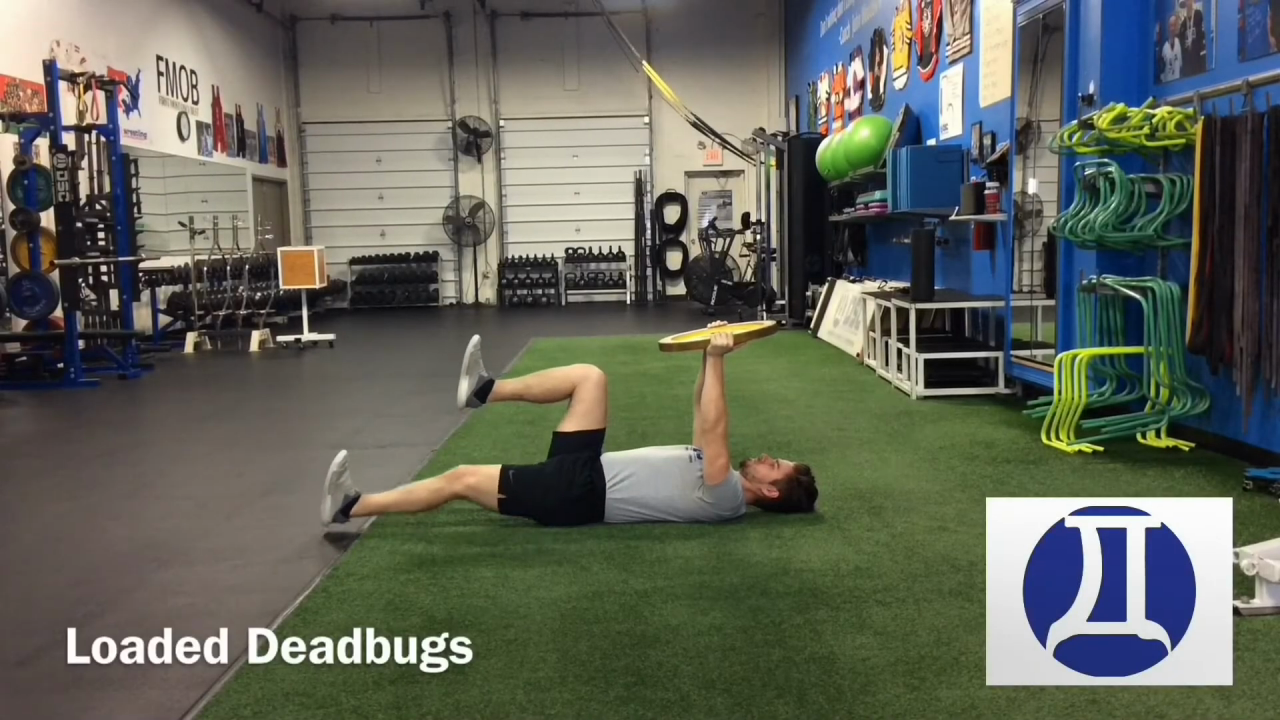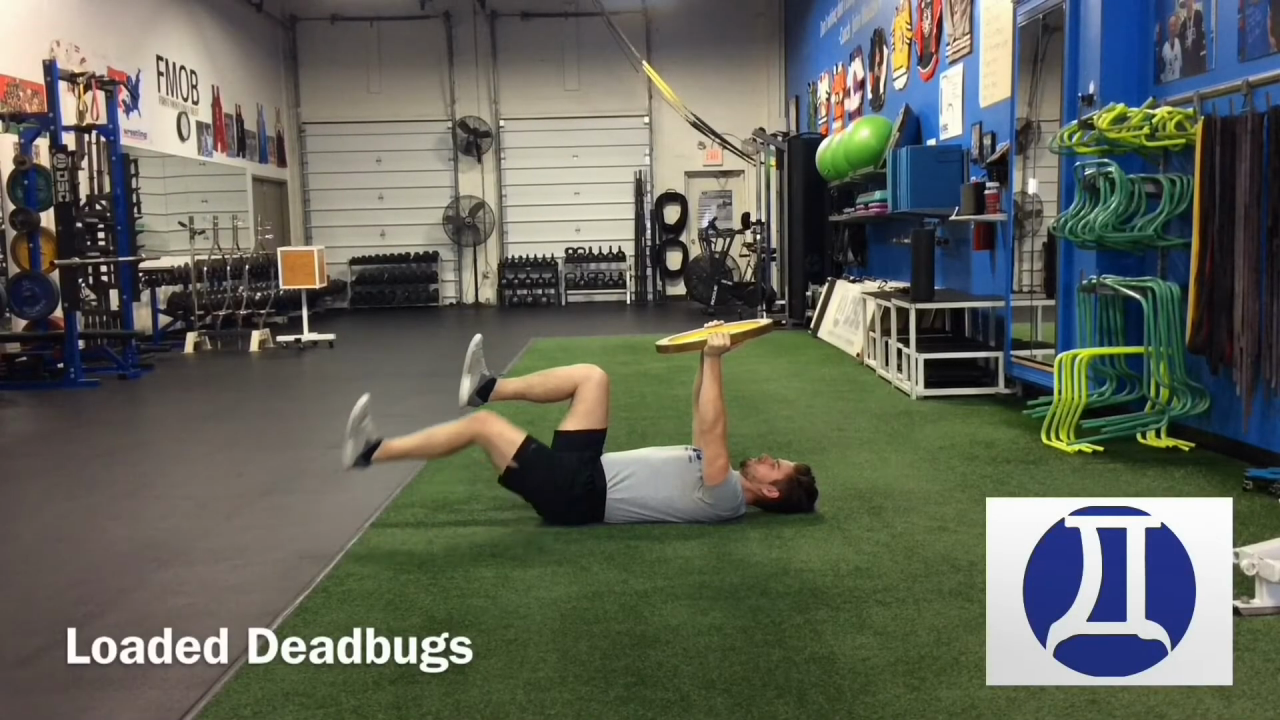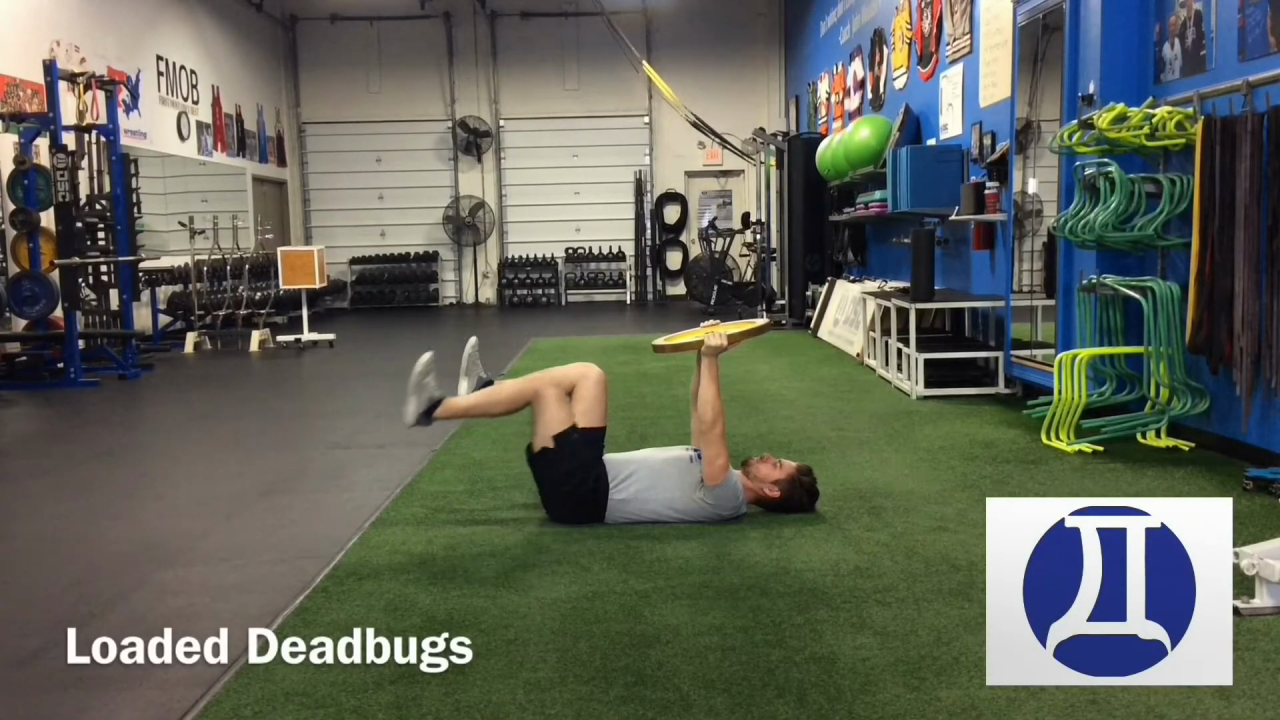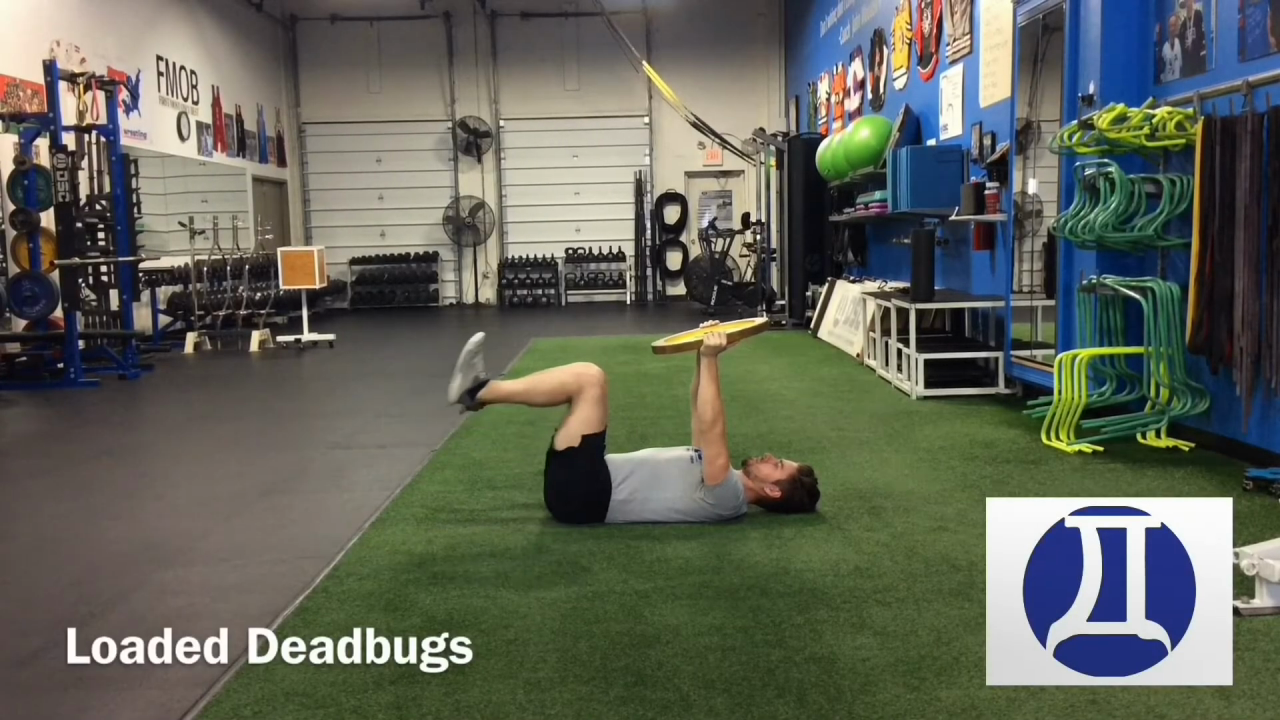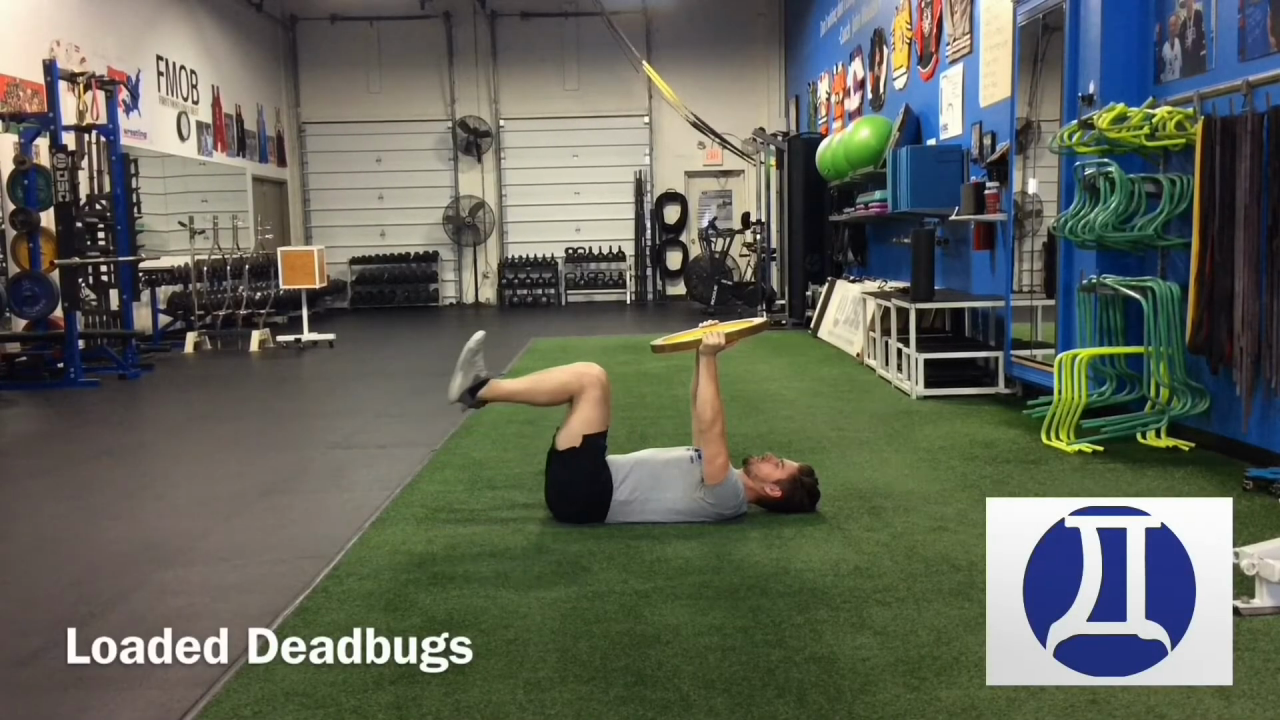
dt=0.3s
person 1, frame 1
left shoulder: (725, 496)
right shoulder: (725, 479)
left elbow: (713, 430)
right elbow: (704, 414)
left wrist: (716, 360)
right wrist: (709, 359)
left hip: (579, 495)
right hip: (586, 470)
left knee: (463, 479)
right knee: (589, 377)
left ankle: (353, 506)
right ankle: (486, 390)
person 1, frame 2
left shoulder: (725, 498)
right shoulder: (724, 480)
left elbow: (711, 431)
right elbow: (705, 427)
left wrist: (713, 361)
right wrist: (706, 358)
left hip: (579, 496)
right hip: (587, 473)
left knee: (485, 424)
right knee: (592, 376)
left ankle: (374, 451)
right ankle: (487, 387)
person 1, frame 3
left shoulder: (726, 498)
right shoulder: (725, 479)
left elbow: (710, 430)
right elbow: (702, 422)
left wrist: (711, 361)
right wrist: (703, 360)
left hip: (582, 494)
right hip: (595, 473)
left knee: (544, 387)
right knee: (588, 374)
left ankle: (433, 409)
right ankle: (486, 391)
person 1, frame 4
left shoulder: (726, 497)
right shoulder: (727, 479)
left elbow: (710, 431)
right elbow: (705, 429)
left wrist: (709, 361)
right wrist: (705, 359)
left hip: (582, 495)
right hip: (593, 481)
left knee: (588, 382)
right knee: (588, 373)
left ankle: (478, 390)
right ankle: (485, 391)
person 1, frame 5
left shoulder: (726, 496)
right shoulder: (728, 480)
left elbow: (709, 430)
right elbow: (706, 428)
left wrist: (708, 359)
right wrist: (704, 357)
left hip: (582, 495)
right hip: (593, 481)
left knee: (588, 382)
right knee: (590, 374)
left ankle: (480, 388)
right ankle: (488, 389)
